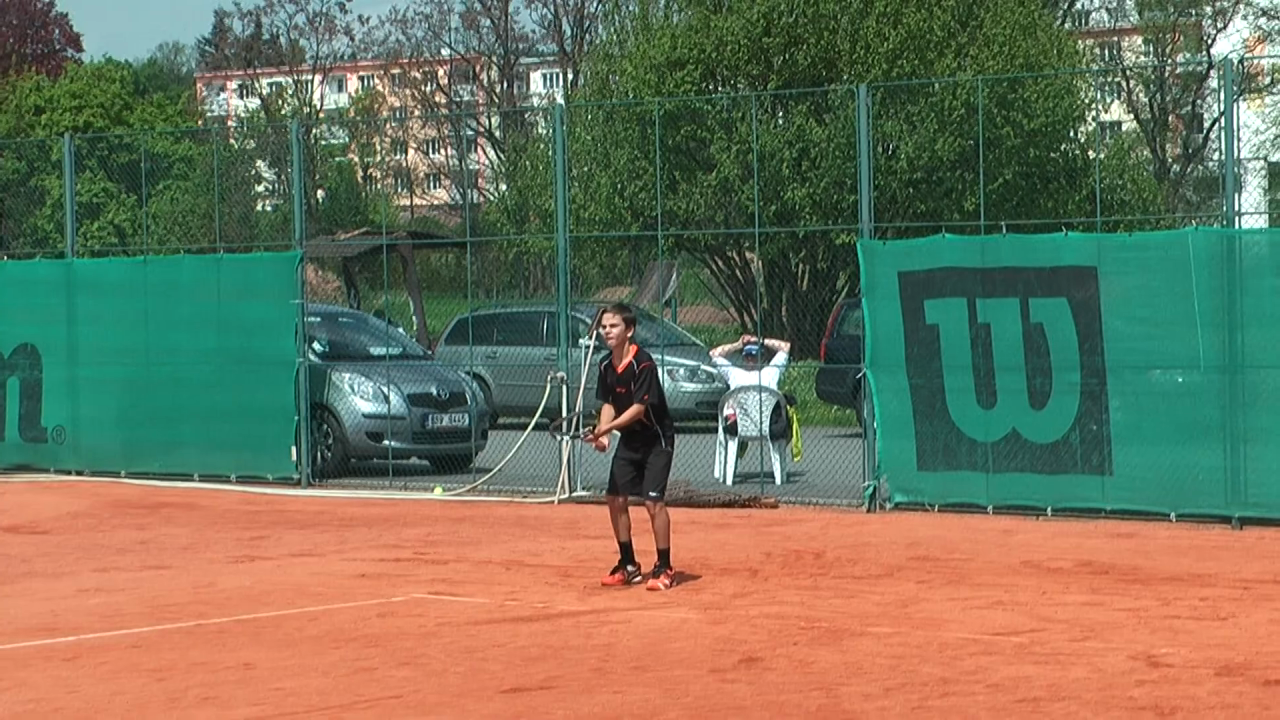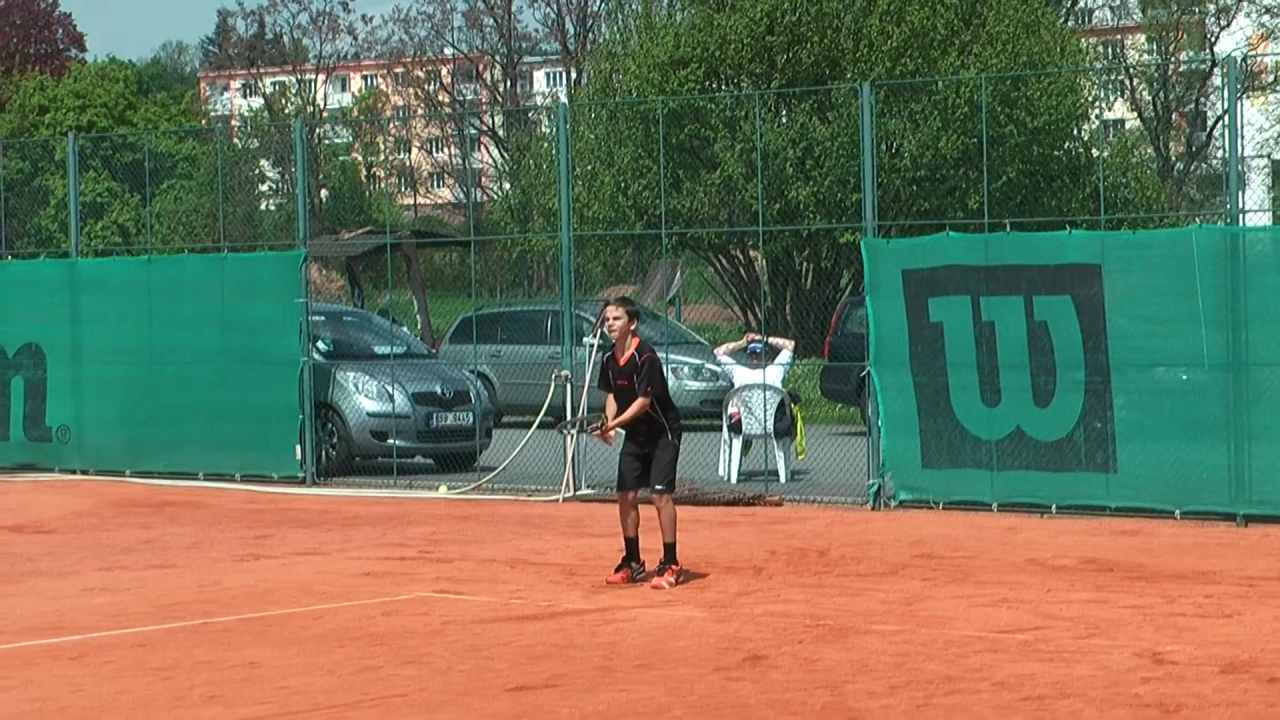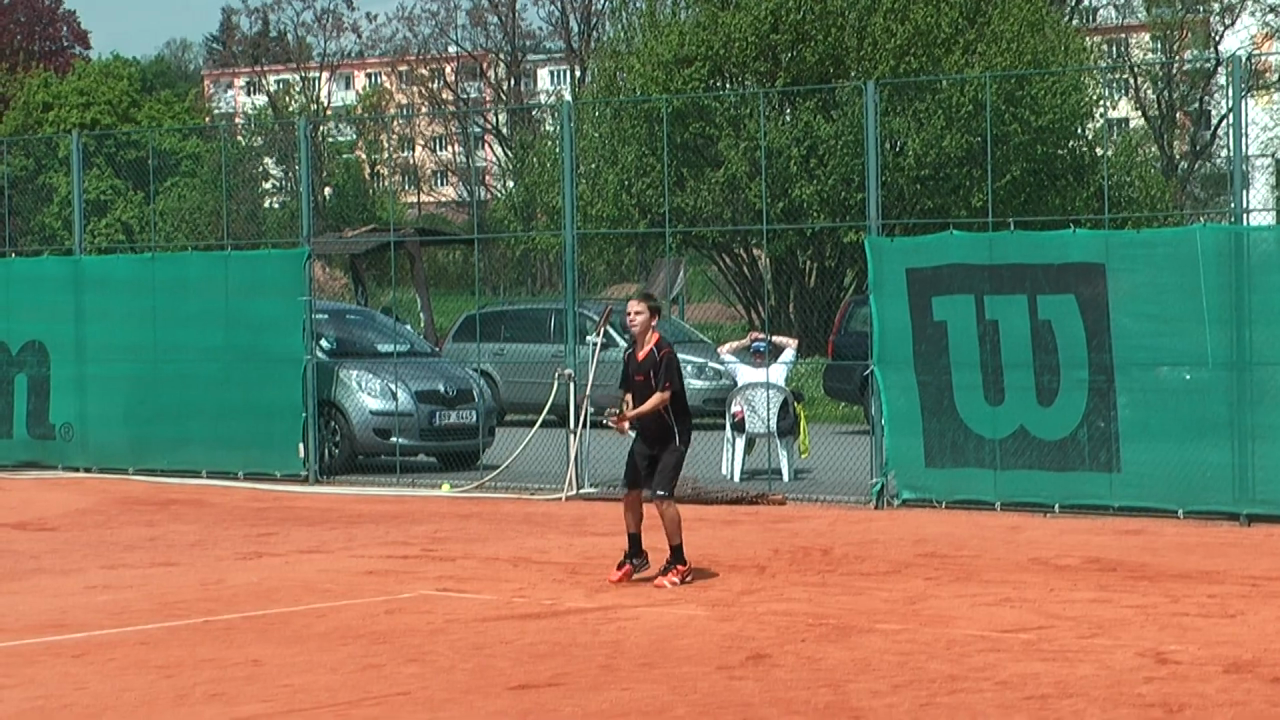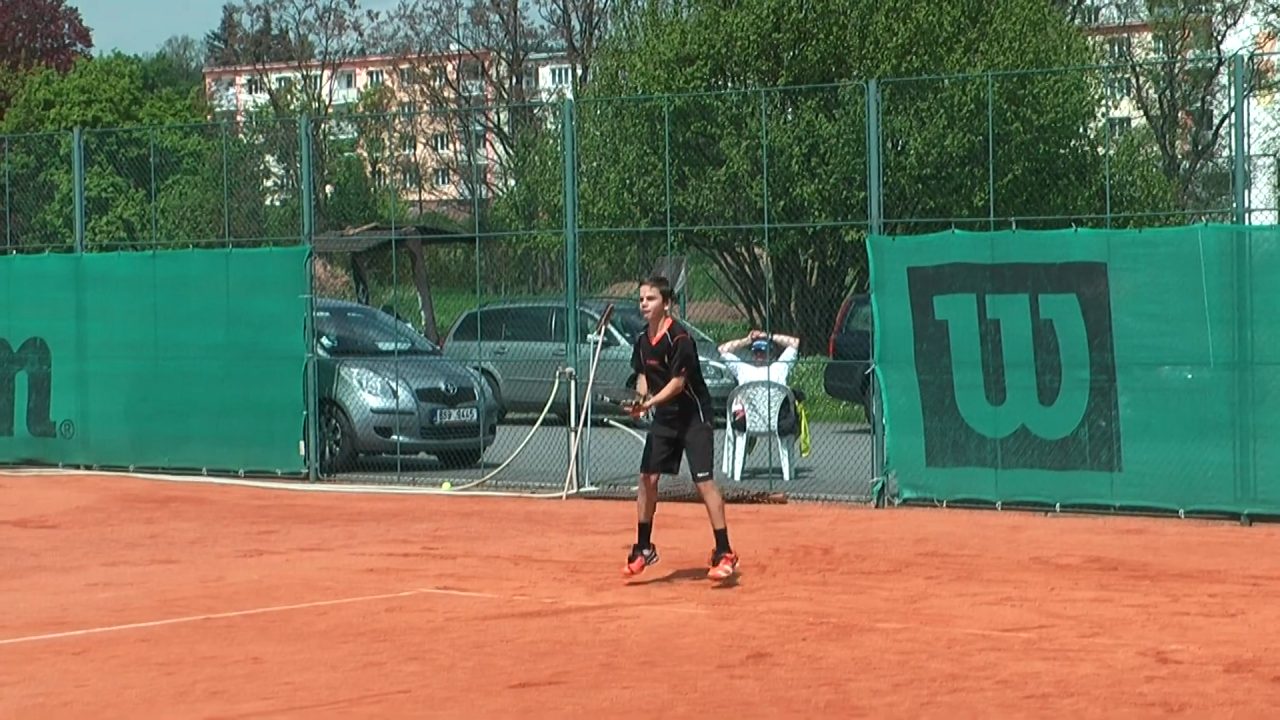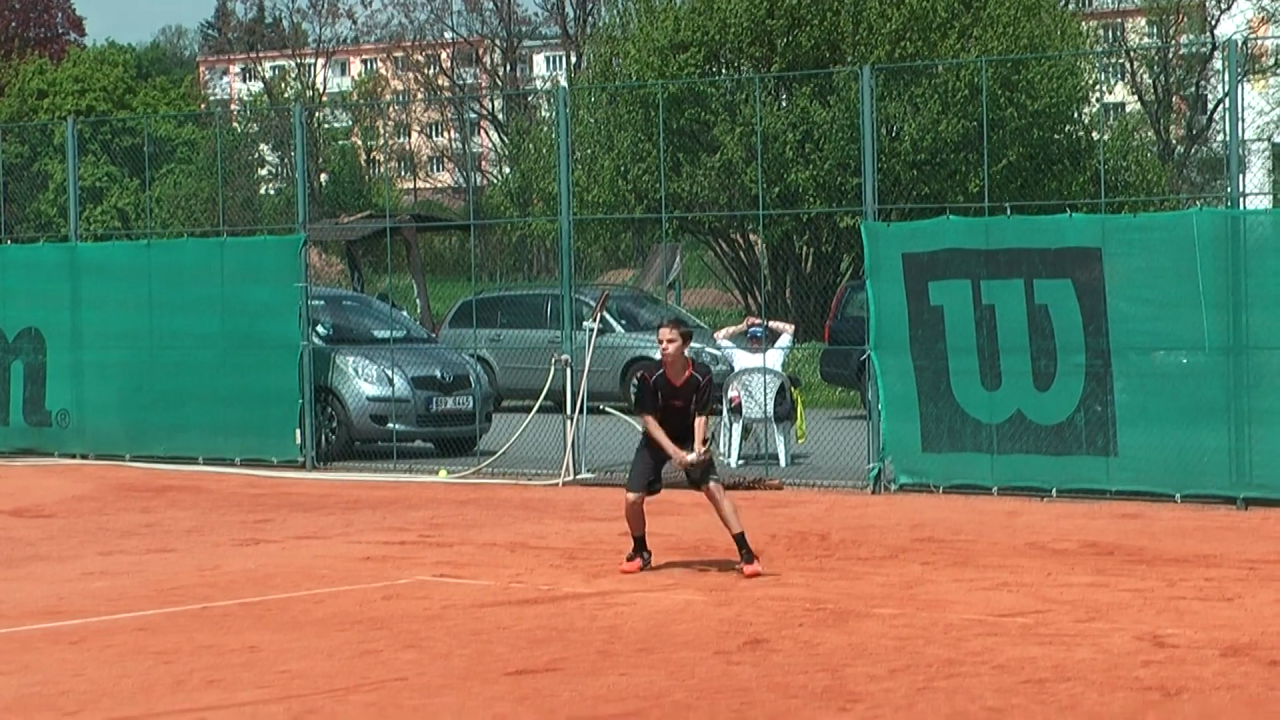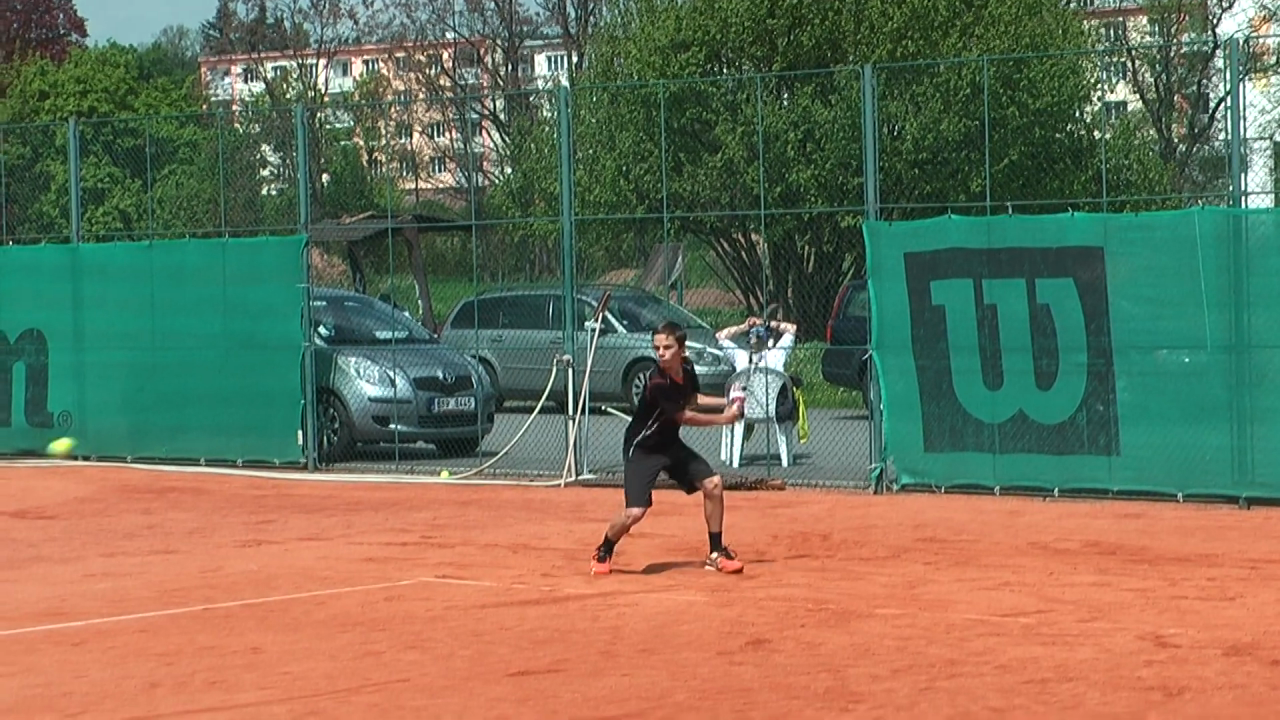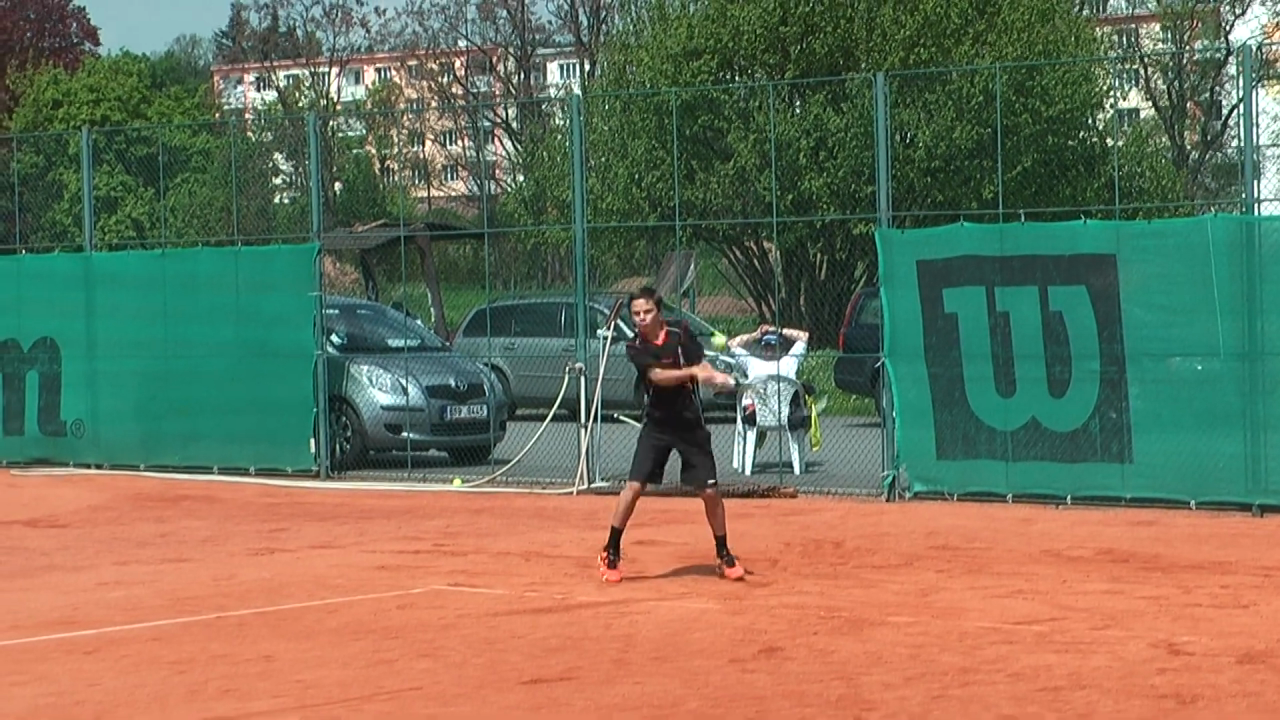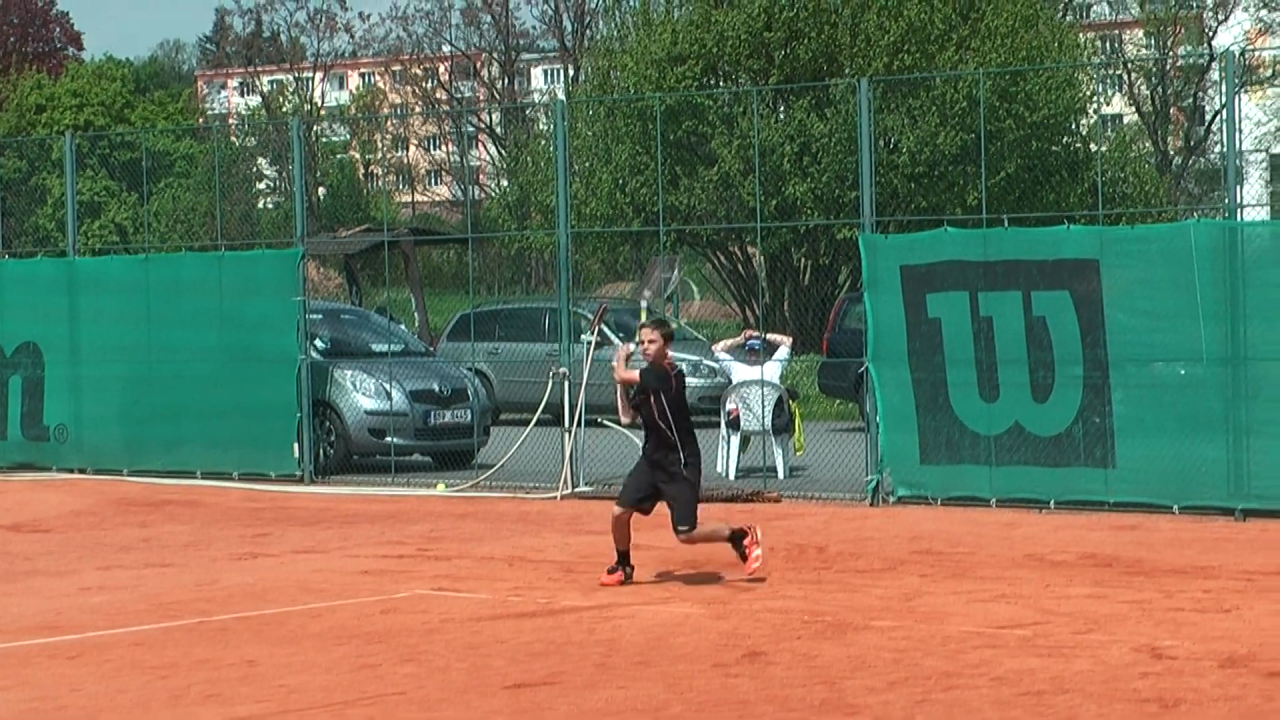
dt=0.3s
person 1, frame 1
left shoulder: (643, 364)
right shoulder: (605, 365)
left elbow: (639, 408)
right elbow: (608, 403)
left wrist: (605, 428)
right wrist: (603, 434)
left hip: (656, 440)
right hip: (629, 440)
left knee: (653, 501)
right knee: (615, 500)
left ankle: (664, 568)
right ankle: (629, 565)
person 1, frame 2
left shoulder: (646, 356)
right shoulder: (609, 358)
left elbow: (645, 400)
right elbow: (612, 395)
left wrist: (613, 423)
right wrist: (608, 425)
left hip: (662, 431)
right hip: (635, 434)
left knee: (660, 494)
right knee: (626, 496)
left ankle: (671, 565)
right ankle: (633, 563)
person 1, frame 3
left shoulder: (664, 352)
right shoulder: (629, 354)
left elbow: (663, 395)
left wrist: (631, 415)
right wrist: (624, 418)
left hip: (672, 433)
right hip: (646, 433)
left knee: (662, 498)
right knee: (631, 493)
left ankle: (679, 564)
right ankle: (635, 557)
person 1, frame 4
left shoulder: (680, 338)
right shoulder: (641, 338)
left elbow: (678, 382)
left wrist: (647, 404)
right wrist: (641, 401)
left hip: (692, 416)
right hip: (663, 416)
left knee: (703, 481)
right knee: (648, 479)
left ankle: (724, 552)
right ankle: (644, 548)
person 1, frame 5
left shoulder: (702, 375)
right shoulder: (650, 378)
left elbow: (701, 416)
right elbow: (648, 418)
left wrist: (698, 447)
right wrist: (673, 452)
left hip: (692, 440)
right hip: (658, 441)
left knee: (714, 489)
right knee: (632, 498)
left ankle: (747, 553)
right ankle: (640, 552)
person 1, frame 6
left shoulder: (686, 367)
right shoulder: (658, 383)
left elbow: (695, 398)
right elbow: (684, 417)
left wrist: (726, 403)
right wrist: (722, 419)
left hip: (670, 443)
right hip: (642, 448)
left knee: (714, 484)
right knee: (635, 512)
left ankle: (716, 553)
right ankle: (603, 551)
person 1, frame 7
left shoulder: (681, 334)
right shoulder: (636, 348)
left elbow: (701, 367)
right elbow: (659, 377)
left wrist: (714, 376)
right wrist: (693, 372)
left hip: (691, 425)
right hip: (658, 425)
left knee: (710, 491)
right knee: (634, 487)
left ankle: (723, 555)
right ankle: (611, 552)
person 1, frame 8
left shoulder: (668, 372)
right shoulder: (646, 377)
left elbow: (621, 375)
right elbow: (627, 417)
left wrist: (620, 357)
right wrist: (622, 382)
left hip: (679, 464)
right hip: (651, 460)
left knee: (686, 534)
right knee: (619, 513)
left ankle: (743, 536)
right ankle: (623, 566)
